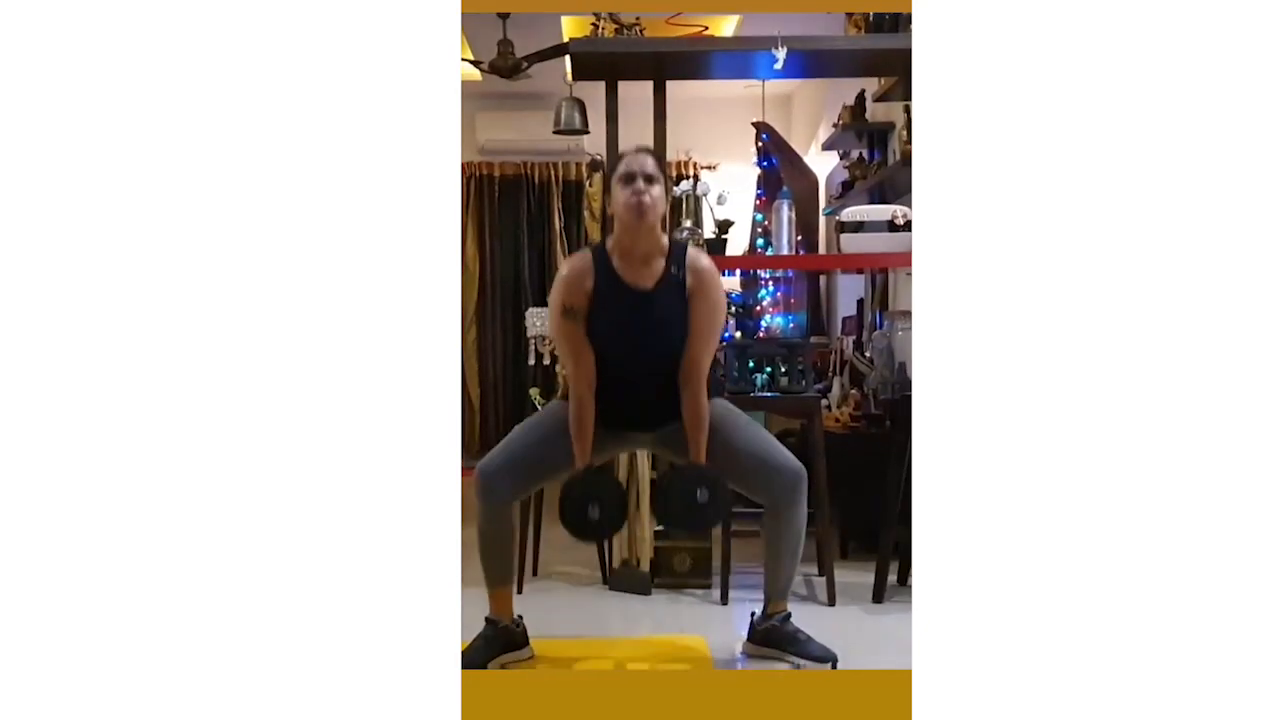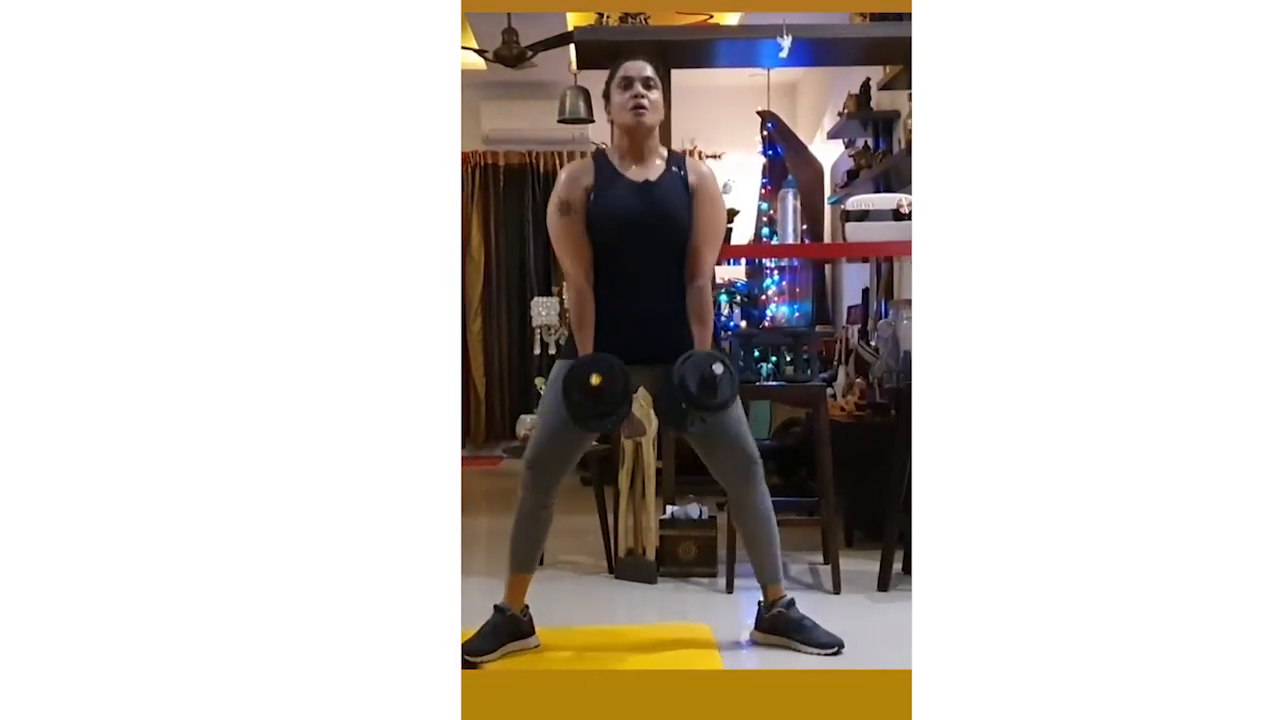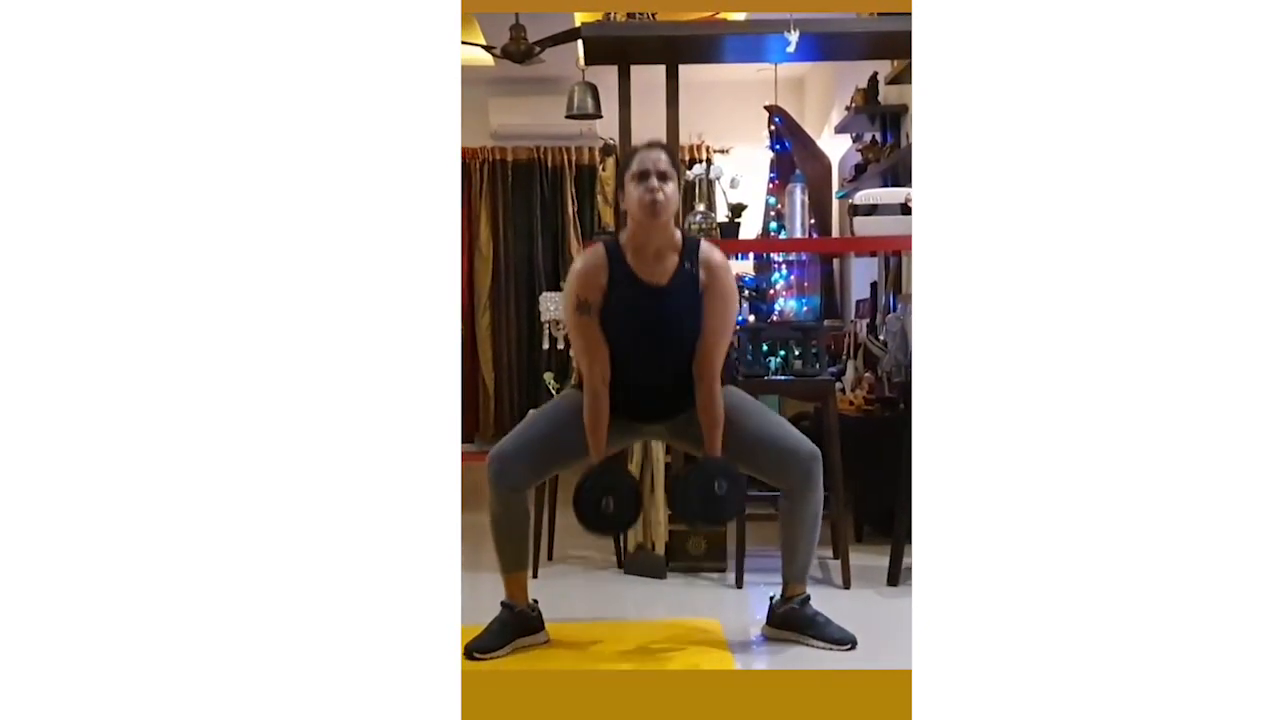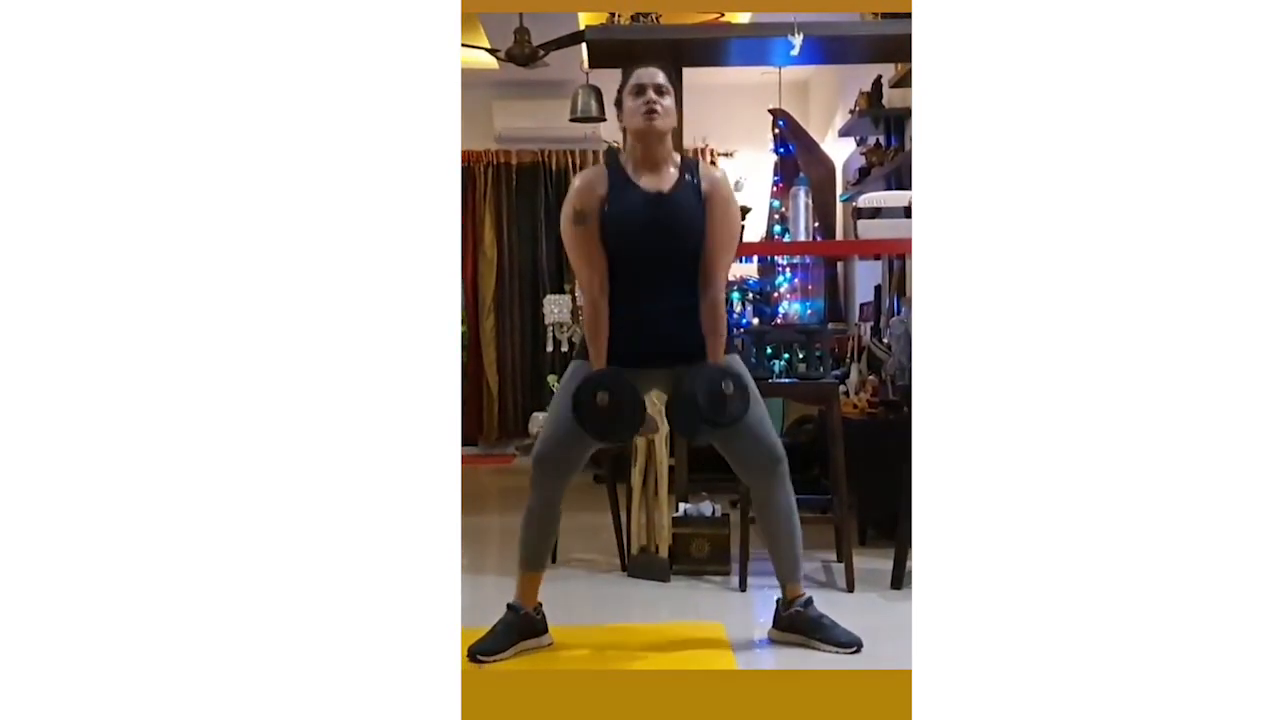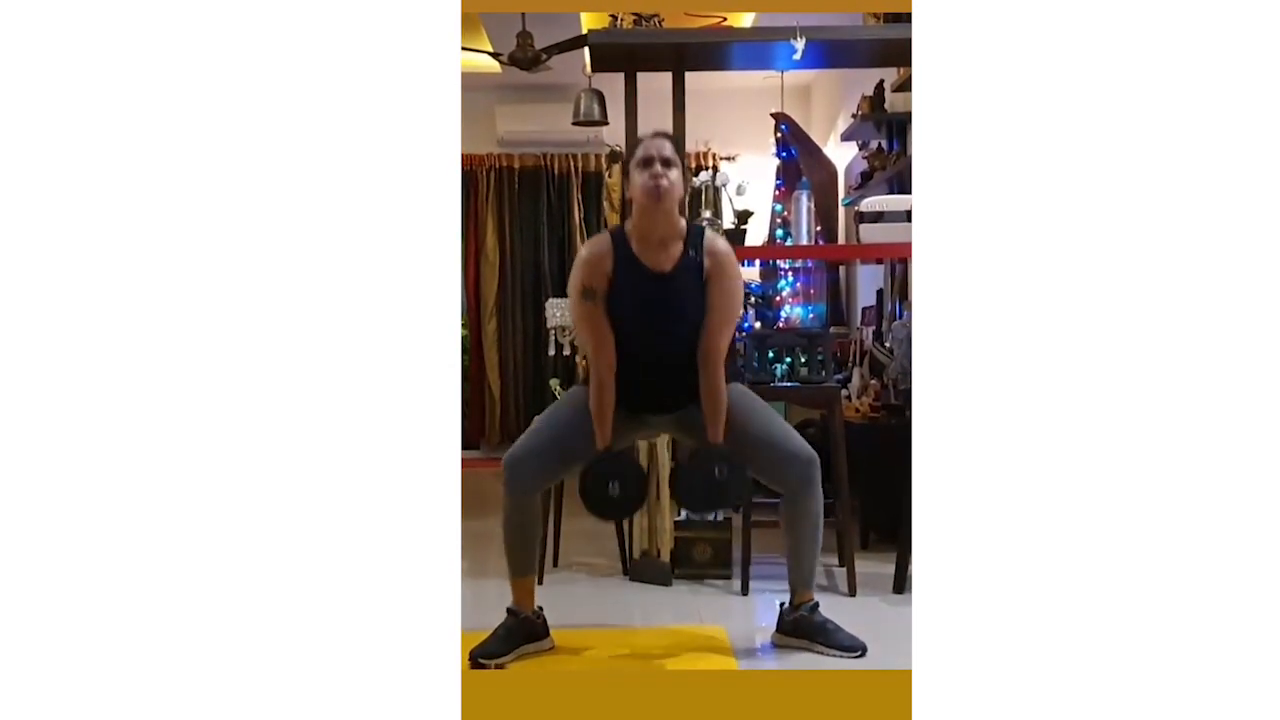
dt=1s
person 1, frame 1
left shoulder: (698, 270)
right shoulder: (580, 274)
left elbow: (695, 373)
right elbow: (581, 380)
left wrist: (698, 467)
right wrist: (582, 469)
left hip: (677, 411)
right hip: (602, 413)
left knee: (787, 479)
right knee: (493, 479)
left ankle: (773, 624)
right ankle: (502, 628)
person 1, frame 2
left shoulder: (696, 179)
right shoulder: (578, 180)
left elbow: (700, 280)
right elbow: (580, 283)
left hip: (679, 350)
right hip: (600, 350)
left knee: (741, 467)
right knee: (541, 469)
left ankle: (777, 610)
right ankle: (512, 617)
person 1, frame 3
left shoulder: (711, 266)
right shoulder: (593, 267)
left elbow: (709, 368)
right elbow: (595, 372)
left wrist: (714, 461)
right wrist: (598, 461)
left hip: (689, 401)
right hip: (613, 404)
left knee: (802, 462)
right knee: (505, 466)
left ankle: (792, 607)
right ankle: (518, 614)
person 1, frame 4
left shoulder: (710, 186)
right shoulder: (591, 189)
left elbow: (713, 289)
right elbow: (594, 295)
left wrist: (714, 371)
right wrist: (599, 377)
left hip: (693, 352)
right hip: (618, 355)
left knee: (767, 461)
right knee: (549, 464)
left ankle: (794, 608)
right ankle: (526, 614)
person 1, frame 5
left shoulder: (715, 254)
right shoulder: (599, 256)
left elbow: (714, 354)
right elbow: (600, 356)
left wrist: (715, 446)
right wrist: (604, 448)
left hip: (695, 393)
right hip: (620, 395)
left knee: (801, 465)
right knee: (520, 470)
left ankle: (802, 614)
right ankle: (523, 619)
